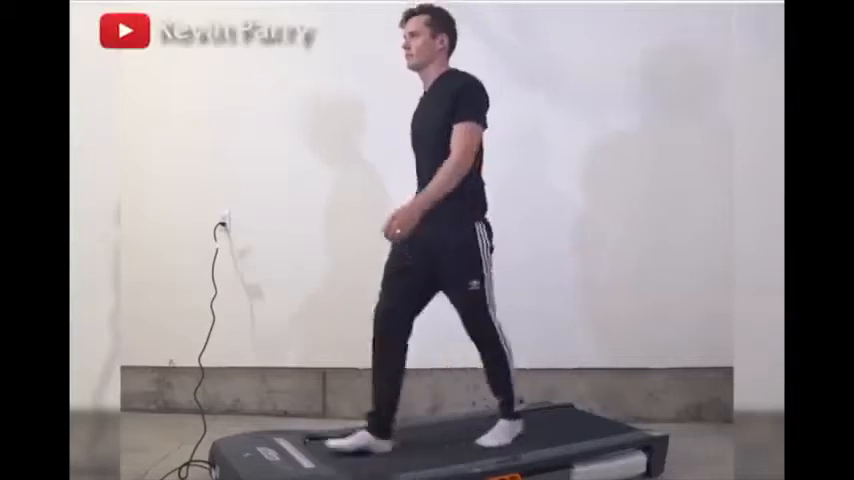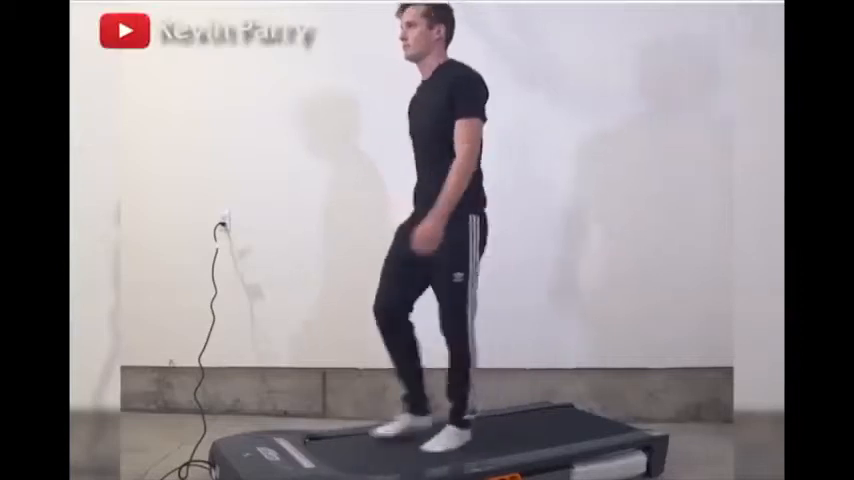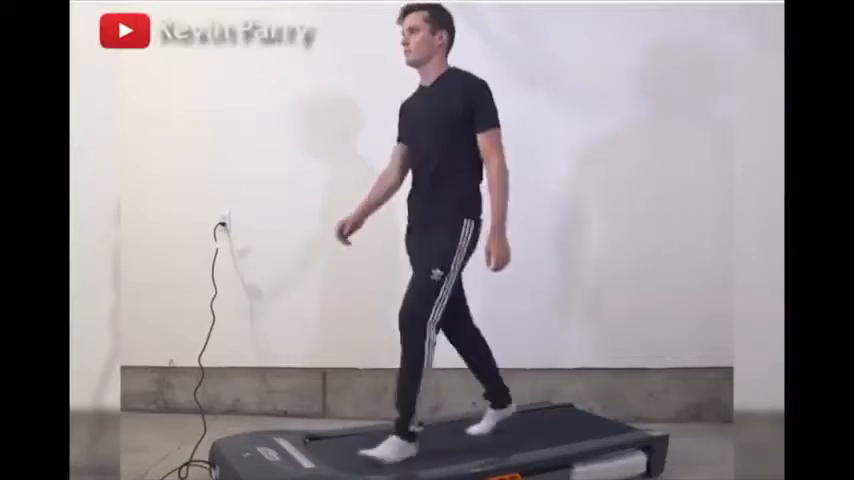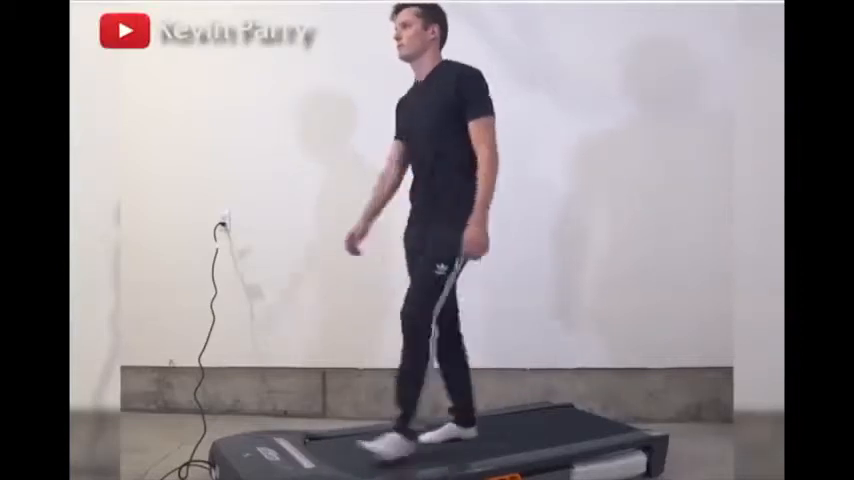
dt=0.5s
person 1, frame 1
left shoulder: (465, 89)
right shoulder: (424, 105)
left elbow: (463, 159)
left wrist: (415, 208)
left hip: (461, 228)
right hip: (416, 232)
left knee: (482, 328)
right knee: (387, 322)
left ankle: (510, 415)
right ankle: (378, 430)
person 1, frame 2
left shoulder: (463, 81)
right shoulder: (419, 97)
left elbow: (466, 157)
left wrist: (438, 219)
right wrist: (423, 218)
left hip: (458, 221)
right hip: (422, 220)
left knee: (455, 324)
right knee: (388, 310)
left ankle: (458, 422)
right ankle: (415, 407)
person 1, frame 3
left shoulder: (469, 90)
right shoulder: (411, 105)
left elbow: (495, 165)
right elbow: (397, 169)
left wrist: (498, 233)
right wrist: (359, 215)
left hip: (455, 226)
right hip: (420, 226)
left knee: (416, 324)
right knee: (455, 322)
left ankle: (404, 433)
right ankle: (499, 401)
person 1, frame 4
left shoulder: (463, 81)
right shoulder: (407, 101)
left elbow: (486, 155)
right elbow: (394, 169)
left wrist: (478, 220)
right wrist: (364, 222)
left hip: (454, 219)
right hip: (422, 221)
left knee: (417, 318)
right knee: (443, 323)
left ankle: (404, 430)
right ankle: (463, 419)
